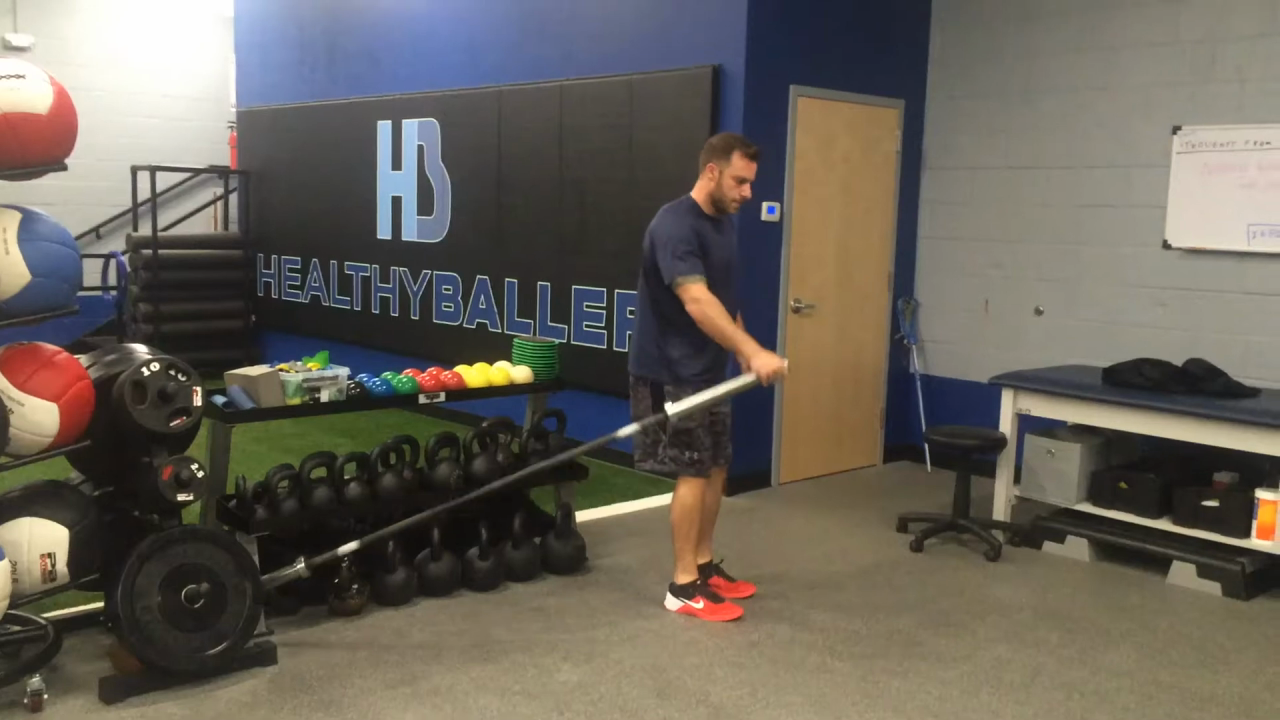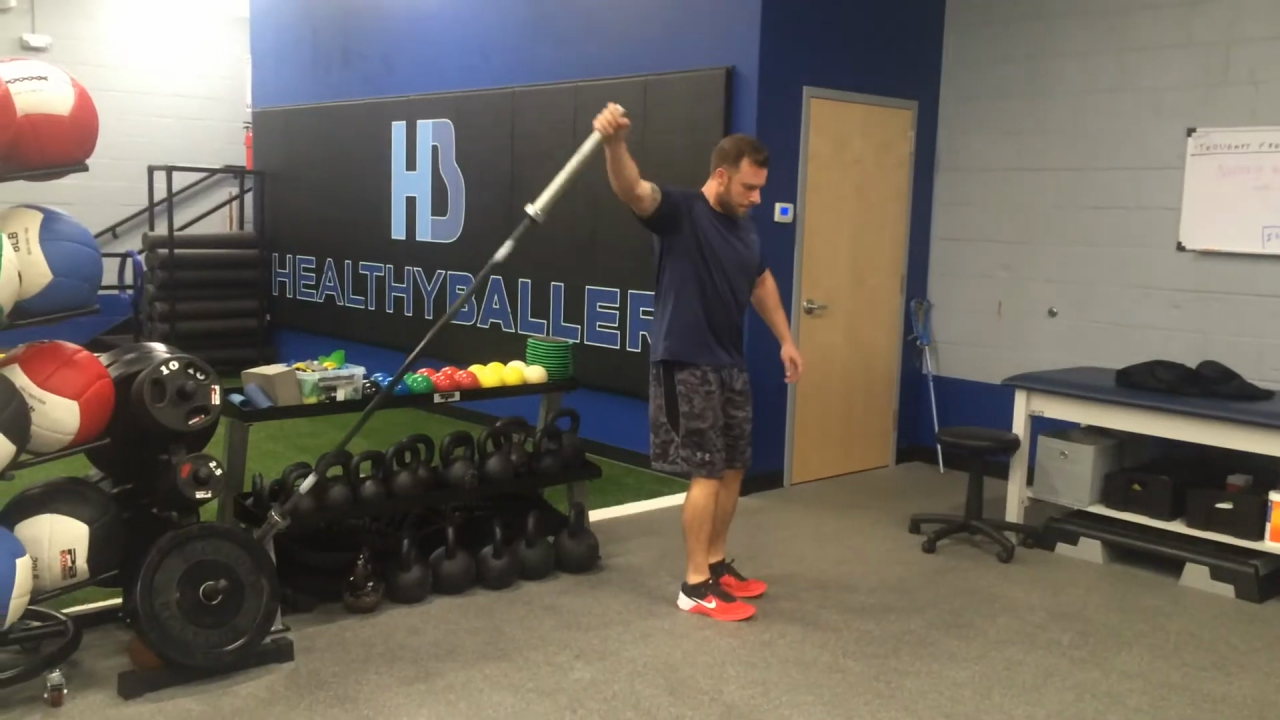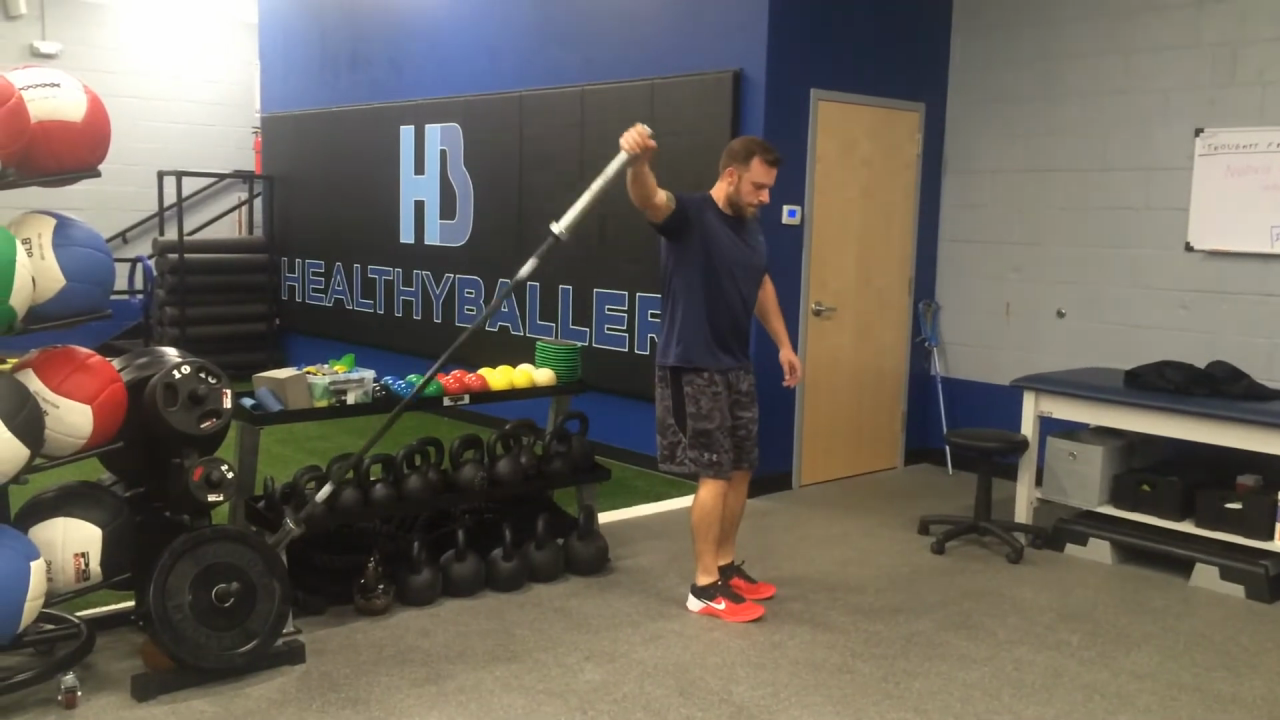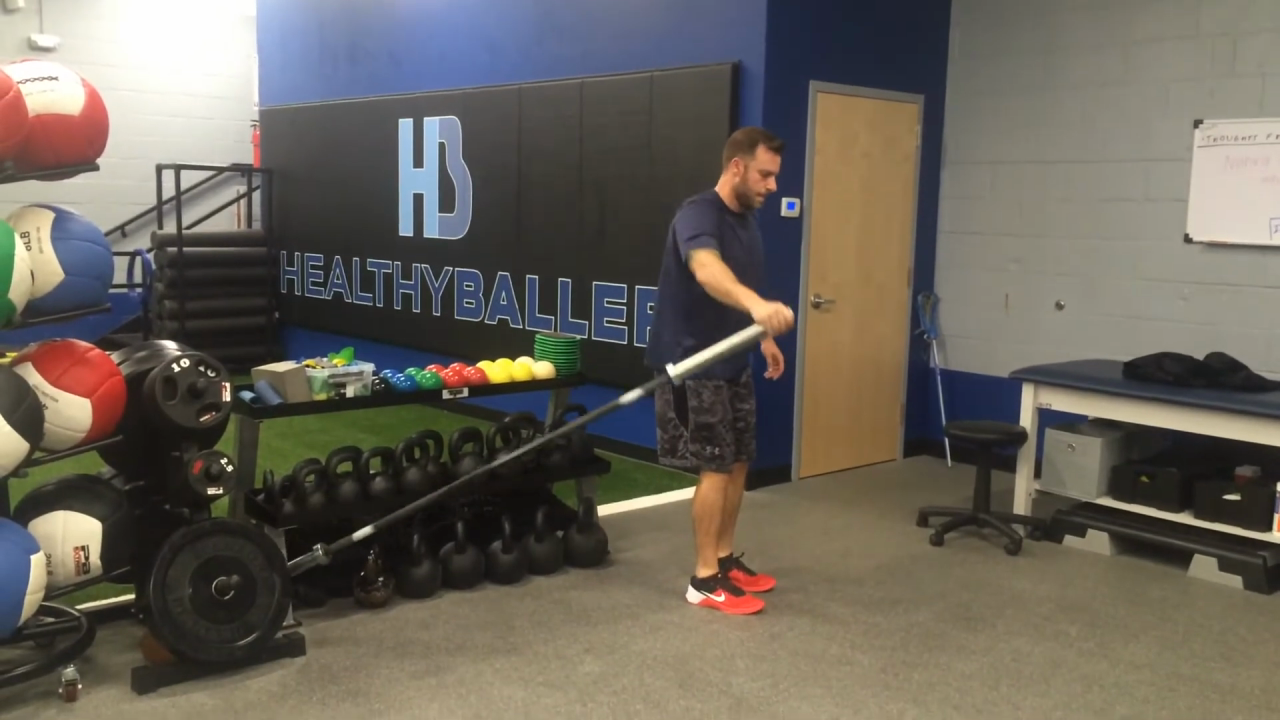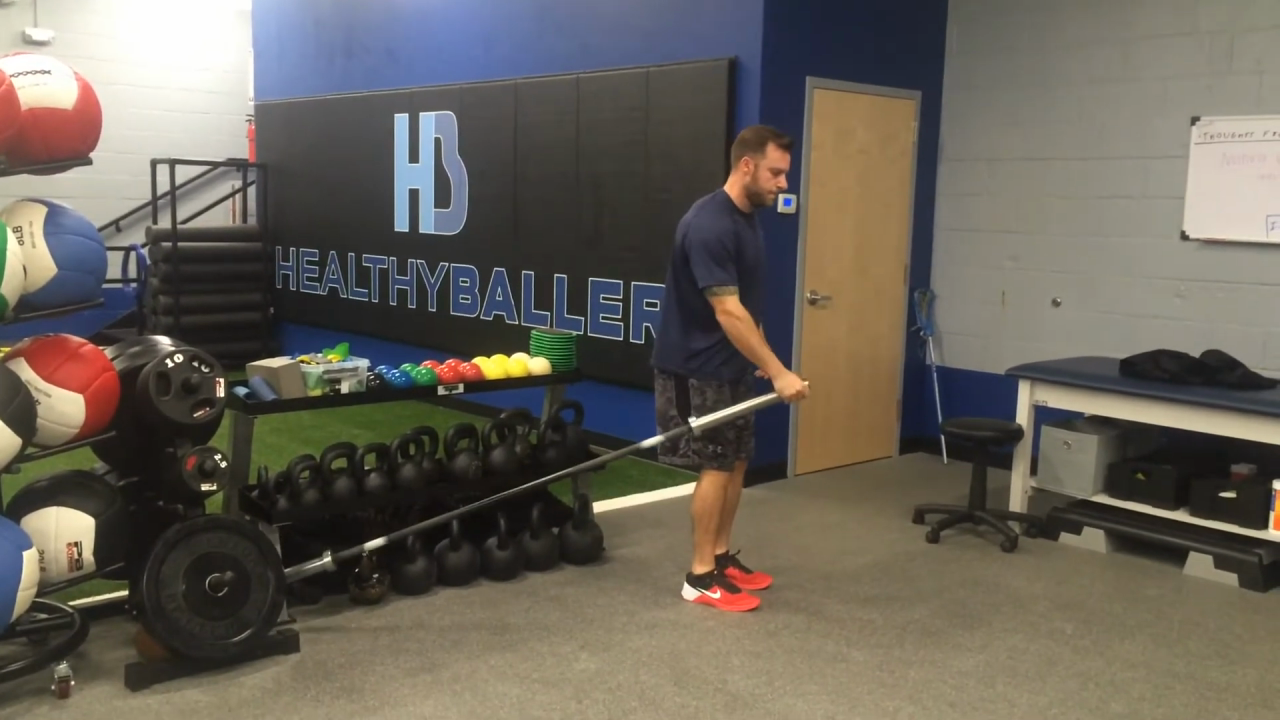
dt=0.7s
person 1, frame 1
left shoulder: (722, 221)
right shoulder: (677, 226)
right elbow: (697, 301)
left wrist: (742, 350)
right wrist: (752, 352)
left hip: (706, 368)
right hip: (670, 371)
left knee: (715, 468)
right knee: (693, 471)
left ankle: (704, 565)
right ankle: (684, 585)
person 1, frame 2
left shoulder: (744, 226)
right shoulder: (681, 212)
left elbow: (761, 284)
right elbow: (632, 191)
left wrist: (785, 340)
right wrist: (614, 143)
left hip: (730, 365)
right hip: (687, 365)
left knee: (733, 469)
right knee: (706, 473)
left ankle: (717, 565)
right ankle: (695, 585)
person 1, frame 3
left shoulder: (751, 229)
right shoulder: (690, 215)
left elbow: (761, 288)
right elbow: (649, 201)
left wrist: (784, 345)
right wrist: (638, 160)
left hip: (736, 367)
right hip: (693, 368)
left knee: (740, 471)
right knee: (715, 474)
left ankle: (726, 566)
right ankle: (704, 586)
person 1, frame 4
left shoulder: (746, 219)
right shoulder: (699, 214)
right elbow: (707, 269)
left wrist: (765, 342)
right wrist: (757, 306)
left hip: (733, 363)
right hip: (695, 364)
left knee: (738, 463)
right knee: (715, 467)
left ankle: (725, 559)
right ankle: (704, 579)
person 1, frame 5
left shoulder: (746, 217)
right shoulder: (710, 224)
right elbow: (727, 311)
left wrist: (761, 359)
right wrist: (778, 372)
left hip: (731, 365)
right hip: (698, 367)
left knee: (735, 463)
right knee: (716, 466)
left ankle: (721, 556)
right ankle: (701, 576)
